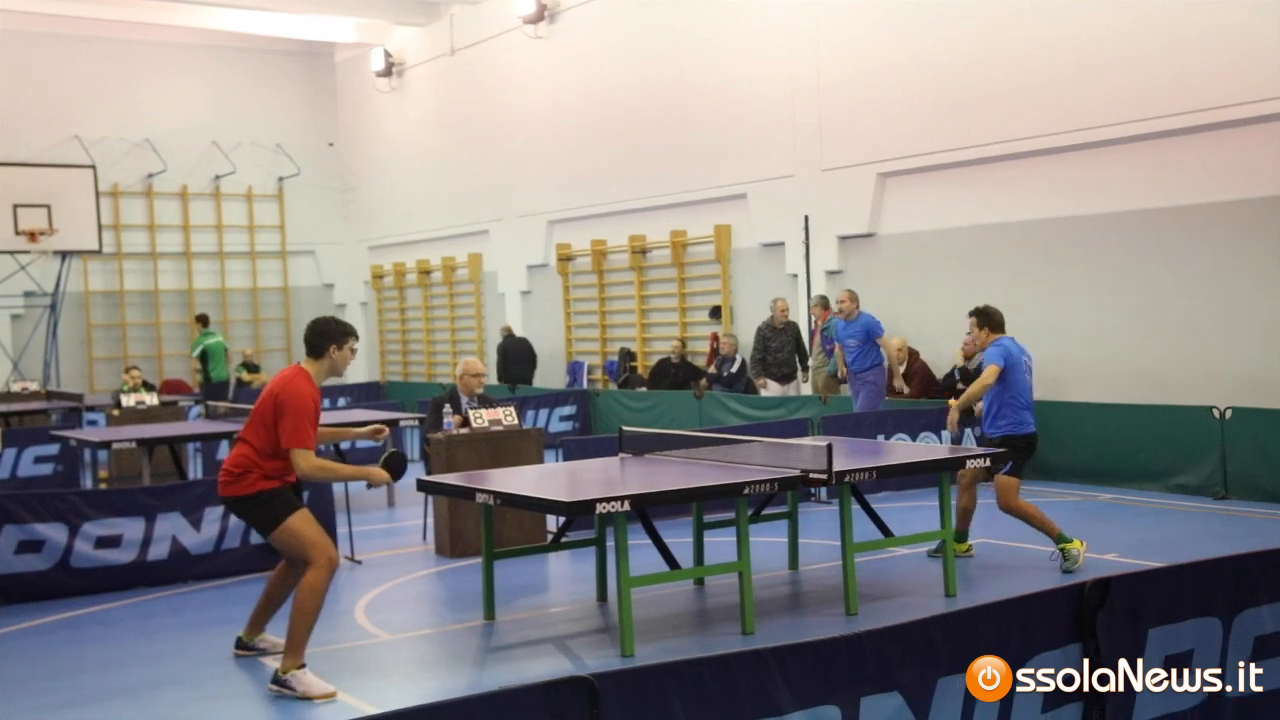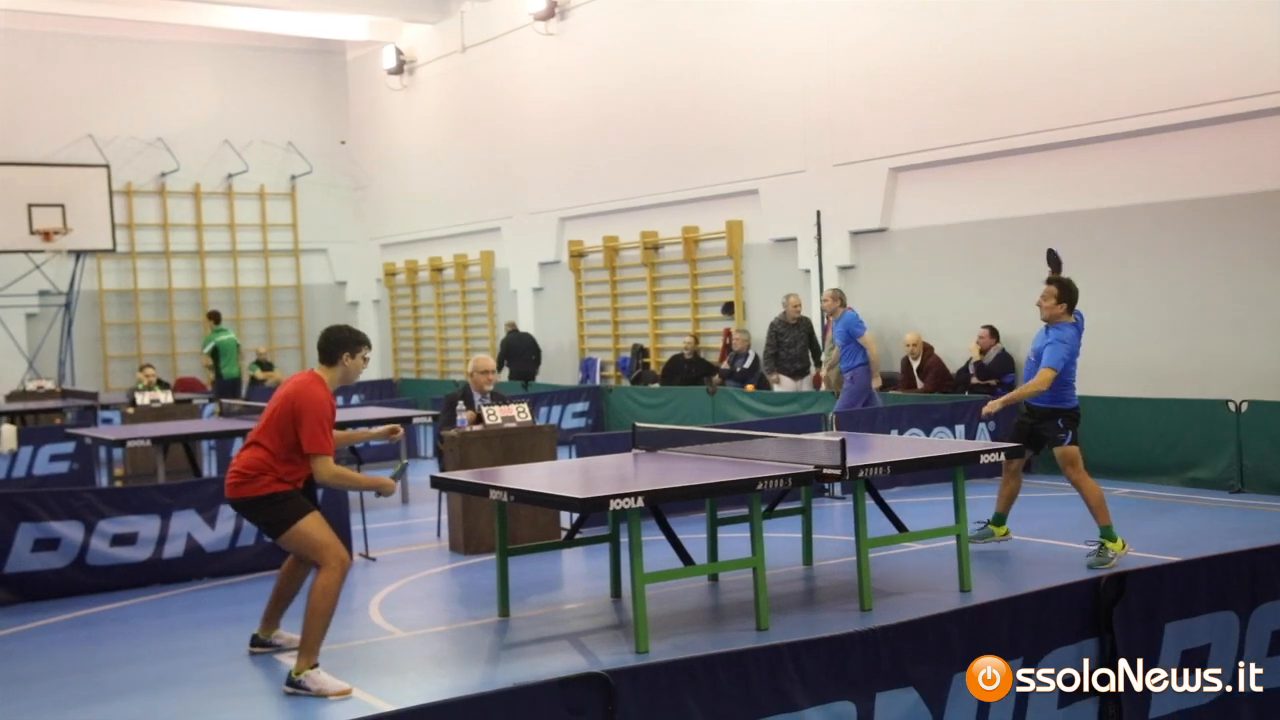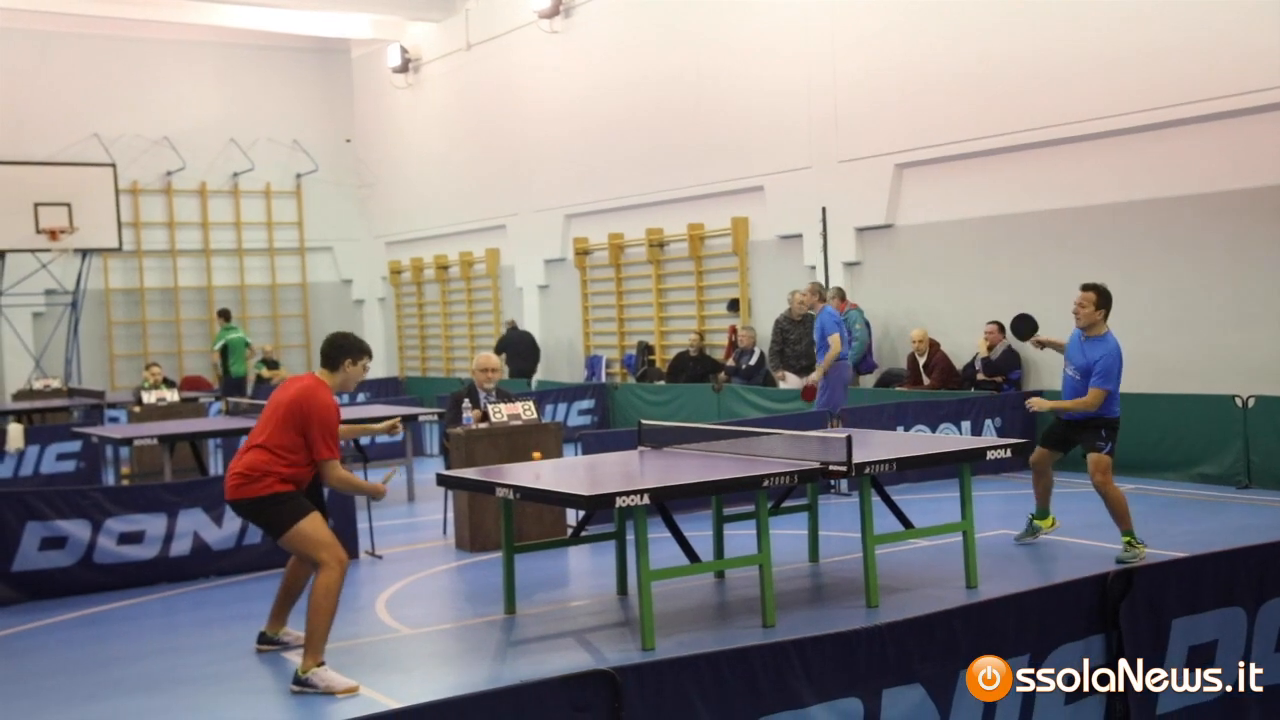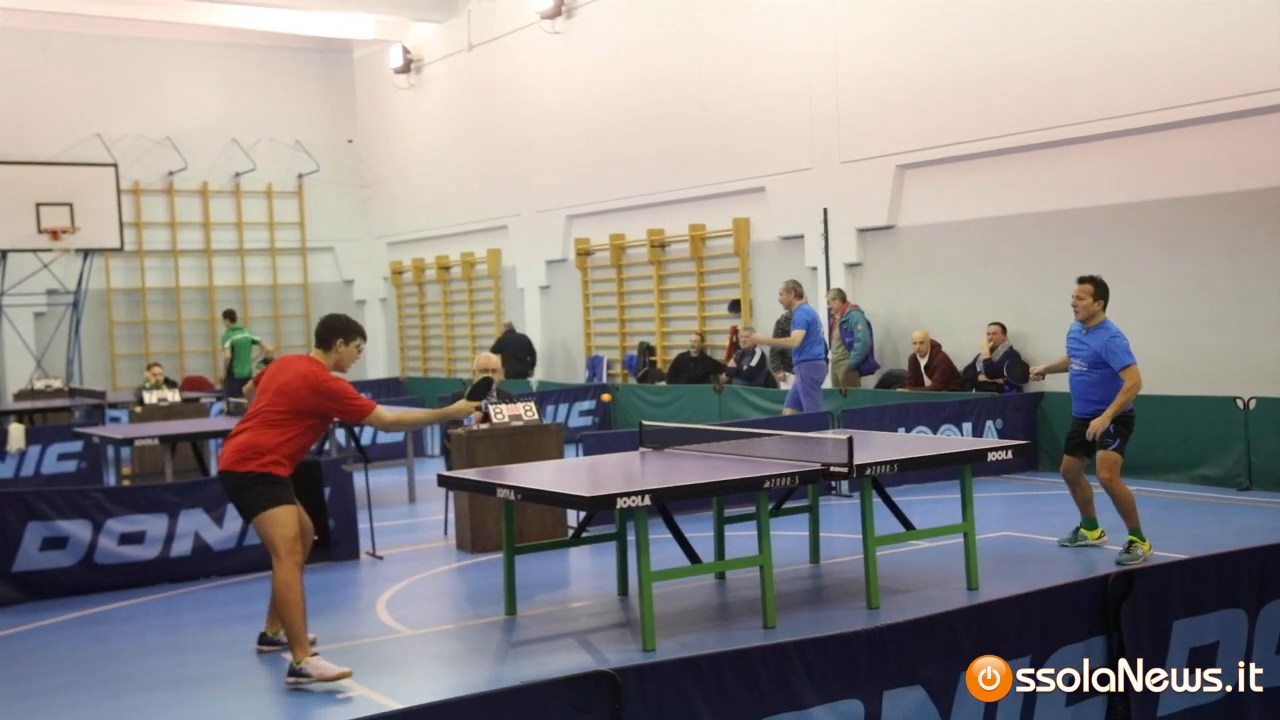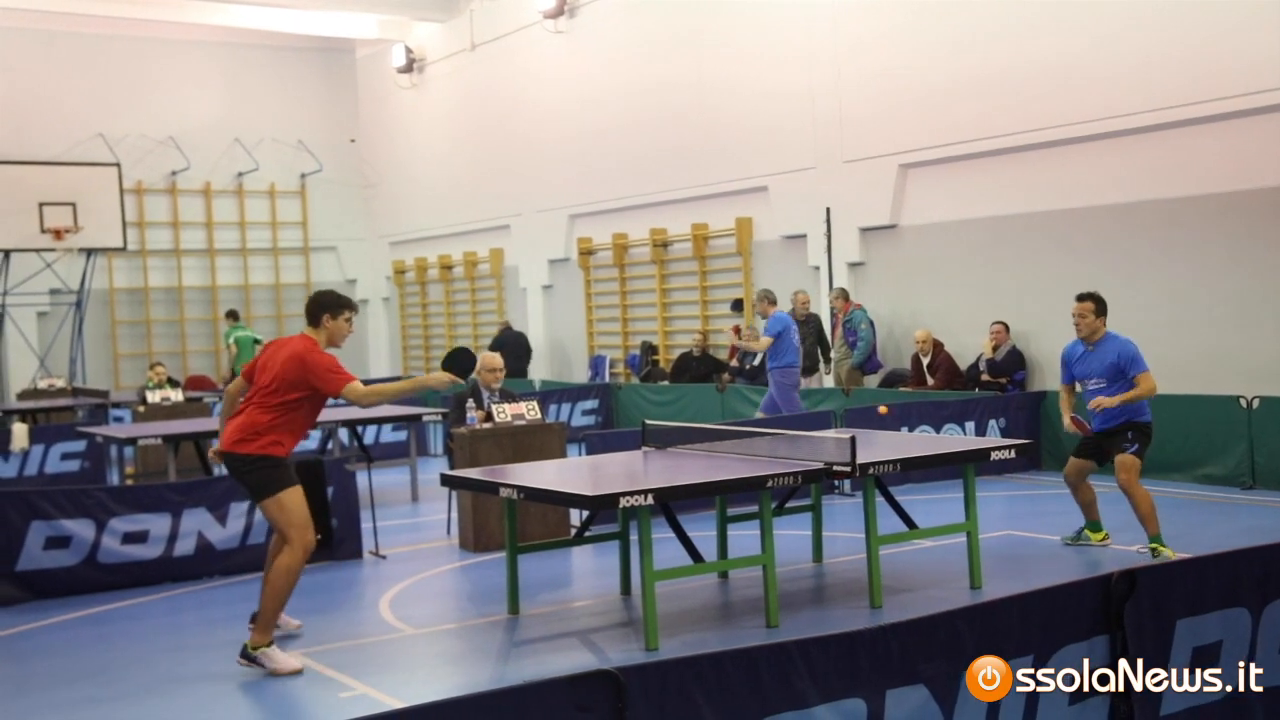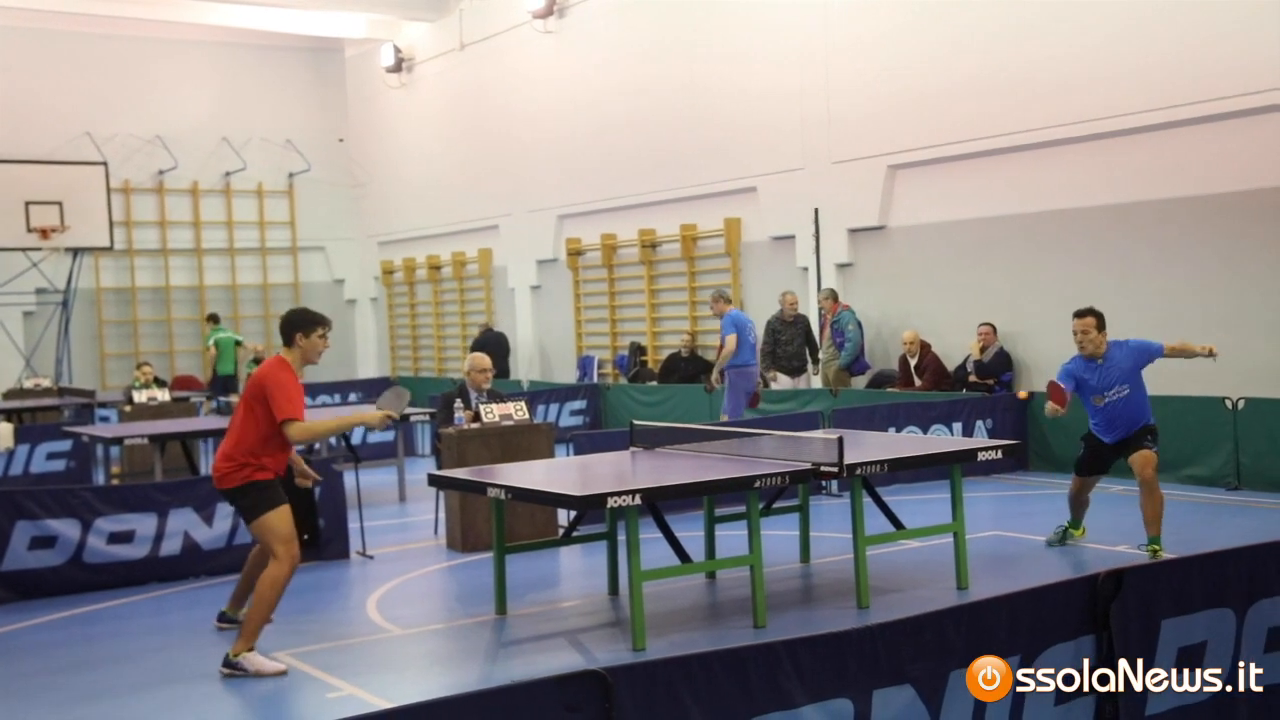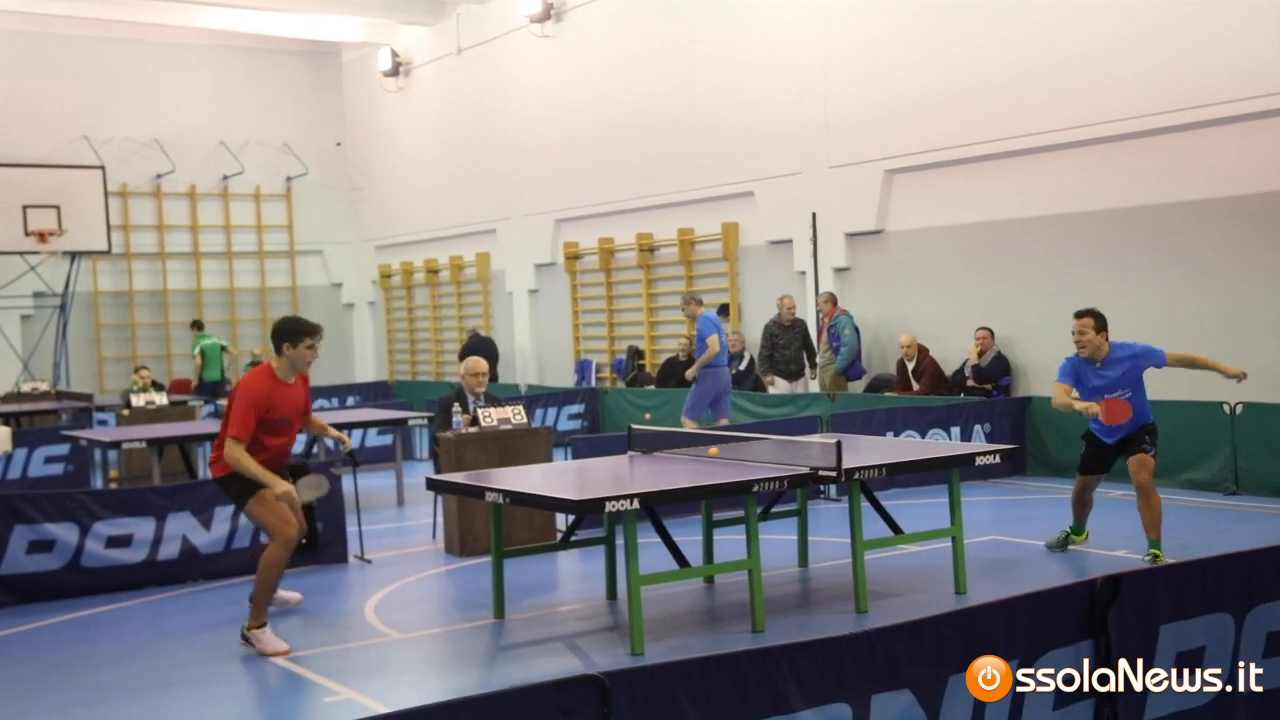
dt=0.2s
person 1, frame 1
left shoulder: (297, 380)
right shoulder: (299, 391)
left elbow: (303, 436)
right elbow: (306, 466)
left wrist: (359, 434)
right wrist: (366, 474)
left hip: (257, 478)
right hip: (253, 484)
left knee: (300, 556)
right knee: (324, 558)
left ankle: (251, 637)
right ankle: (290, 670)
person 1, frame 2
left shoulder: (306, 384)
right shoulder: (314, 397)
left elbow: (320, 440)
right elbow: (325, 472)
left wrist: (373, 434)
right wrist: (376, 483)
left hip: (261, 480)
right hip: (262, 487)
left knee: (308, 551)
right knee: (336, 560)
left ankle: (266, 633)
right ankle: (304, 671)
person 1, frame 3
left shoulder: (300, 384)
right shoulder: (321, 401)
right elbow: (333, 476)
left wrist: (373, 429)
right wrist: (373, 489)
left hip: (249, 482)
right hip: (263, 488)
left knee: (311, 546)
right knee: (334, 560)
left ankle: (273, 631)
right ankle: (310, 669)
person 1, frame 4
left shoulder: (285, 364)
right shoulder: (324, 383)
left elbow: (250, 390)
right elbow: (385, 420)
right wrist: (449, 412)
left hip: (239, 464)
right hip: (254, 468)
left knee: (303, 535)
right knee: (287, 556)
left ankle: (274, 629)
right ankle: (303, 661)
person 1, frame 5
left shoulder: (279, 346)
right shoulder: (314, 358)
left elbow: (234, 390)
right elbow: (362, 396)
left wrist: (224, 439)
right wrist: (425, 382)
left hip: (242, 446)
right hip: (257, 450)
left knee: (290, 527)
right knee: (301, 540)
left ankle: (266, 614)
right ankle: (259, 645)
person 1, frame 6
left shoulder: (277, 371)
right shoulder: (281, 378)
right elbow: (297, 434)
left wrist: (296, 464)
right wrist: (358, 419)
left hip: (251, 469)
right hip: (248, 475)
left knee: (274, 538)
right knee: (286, 556)
left ankle: (233, 612)
right ankle: (240, 654)
person 1, frame 7
left shoulder: (301, 379)
right shoulder: (254, 388)
left elbow: (306, 419)
right elbow: (232, 452)
left wrist: (331, 433)
right wrist: (273, 482)
left hip: (273, 467)
right hip: (239, 470)
left knee: (297, 528)
right knee: (285, 534)
left ankle: (265, 593)
right ankle: (255, 626)
person 2, frame 1
left shoulder: (997, 350)
right shoulder: (1016, 349)
left elbow: (987, 381)
left wrist: (957, 408)
right wrist: (987, 408)
left hip: (1012, 438)
right hip: (1000, 437)
left knee: (1008, 502)
right knee: (966, 479)
left ankle: (1068, 543)
right ankle: (960, 542)
person 2, frame 2
left shoulder: (1061, 340)
right shoulder: (1074, 318)
left elbow: (1041, 383)
left wrist: (1002, 401)
right wrist: (1056, 281)
left hip: (1057, 412)
right hip: (1033, 410)
left knee: (1075, 474)
right knee: (1011, 465)
left ankle: (1111, 541)
right ankle: (997, 526)
person 2, frame 3
left shoulder: (1108, 353)
right shoulder: (1080, 332)
left elbow: (1092, 403)
left wrist: (1049, 404)
right wrist: (1051, 344)
left hip: (1098, 421)
right hip: (1068, 417)
left knee: (1101, 479)
right knee: (1038, 462)
left ankle: (1132, 540)
right ankle: (1043, 519)
person 2, frame 4
left shoulder: (1112, 339)
right shoulder: (1075, 330)
left elbow: (1134, 383)
left wrist: (1107, 417)
right wrist: (1046, 369)
left hip: (1112, 419)
right hip: (1084, 416)
left knee: (1107, 476)
right knee: (1070, 471)
left ankle: (1138, 540)
right ankle: (1091, 530)
person 2, frame 5
left shoulder: (1123, 348)
right shoulder: (1070, 352)
left elbow: (1150, 387)
right elbow: (1067, 390)
left wrist: (1116, 399)
right wrist: (1066, 416)
left hip: (1132, 425)
right hip: (1100, 428)
left knee: (1126, 480)
right knee: (1072, 474)
left ankle: (1158, 546)
right ankle: (1095, 531)
person 2, frame 6
left shoulder: (1132, 350)
right shoulder: (1071, 369)
left elbow: (1173, 350)
right elbow: (1058, 402)
left wrist: (1198, 350)
right wrist: (1053, 408)
left hip: (1140, 431)
right hip: (1100, 437)
left knee: (1146, 476)
right knee: (1077, 489)
left ankle: (1155, 547)
right ankle: (1074, 527)
person 2, frame 7
left shoulder: (1133, 353)
right shoulder: (1072, 365)
left elbow: (1179, 359)
right elbow: (1058, 399)
left wrist: (1221, 368)
right wrist: (1080, 405)
left hip: (1139, 431)
right hip: (1101, 436)
left knee: (1143, 482)
right knee: (1081, 490)
left ankle: (1155, 551)
right ankle: (1076, 532)
